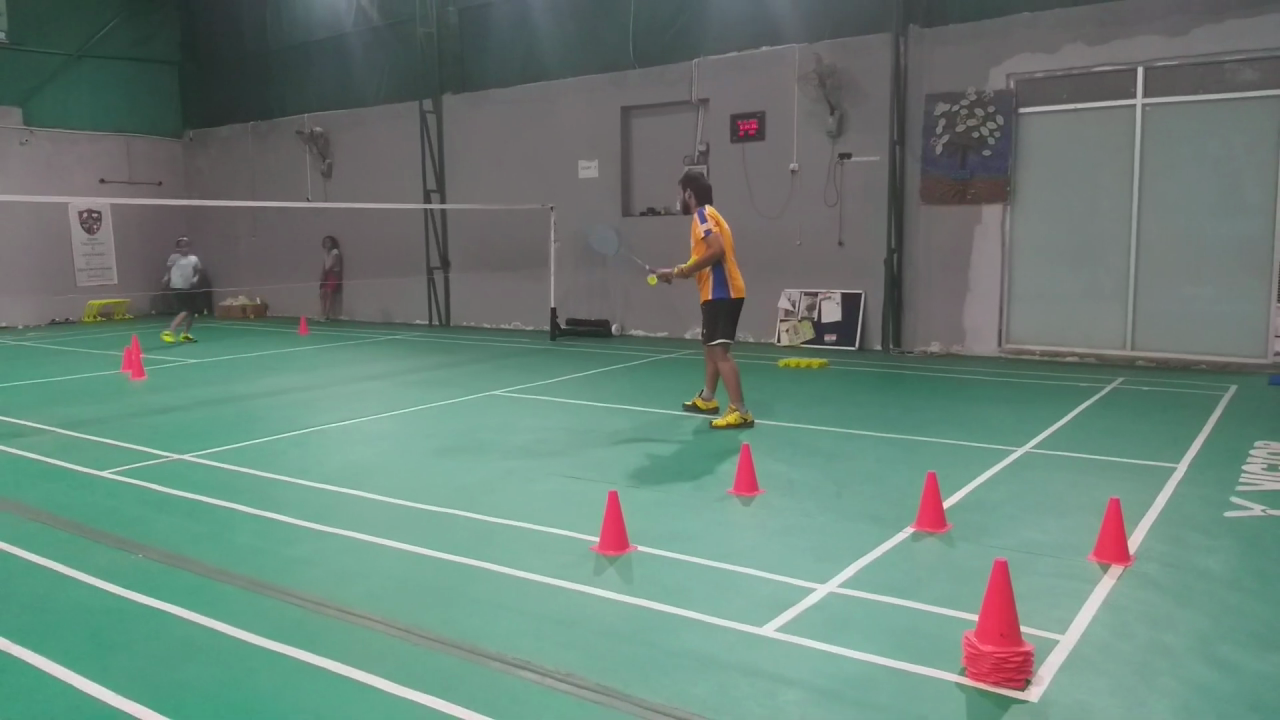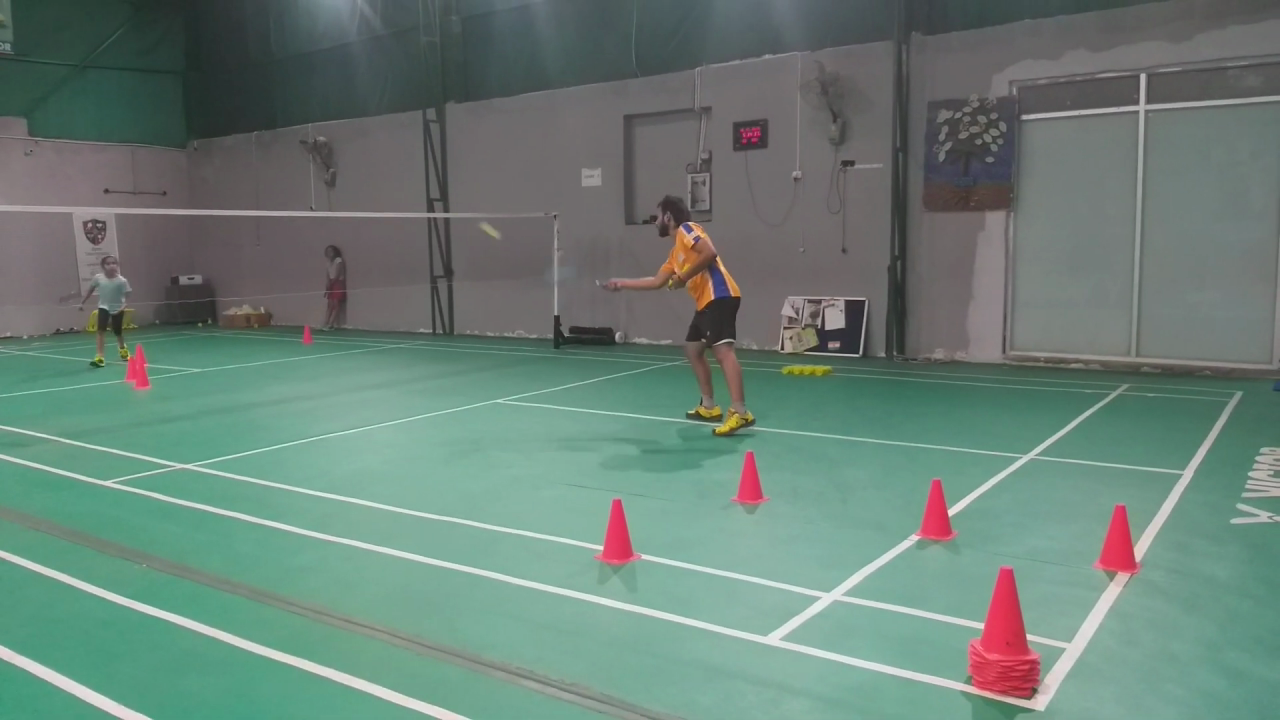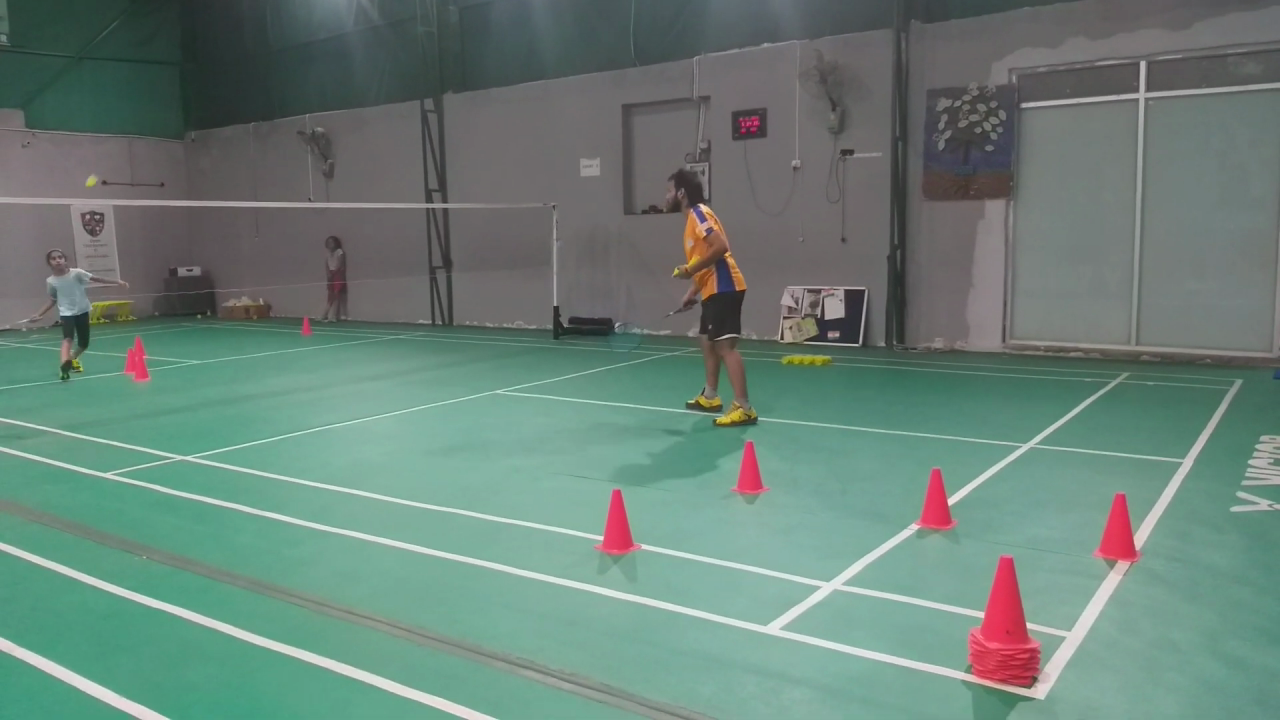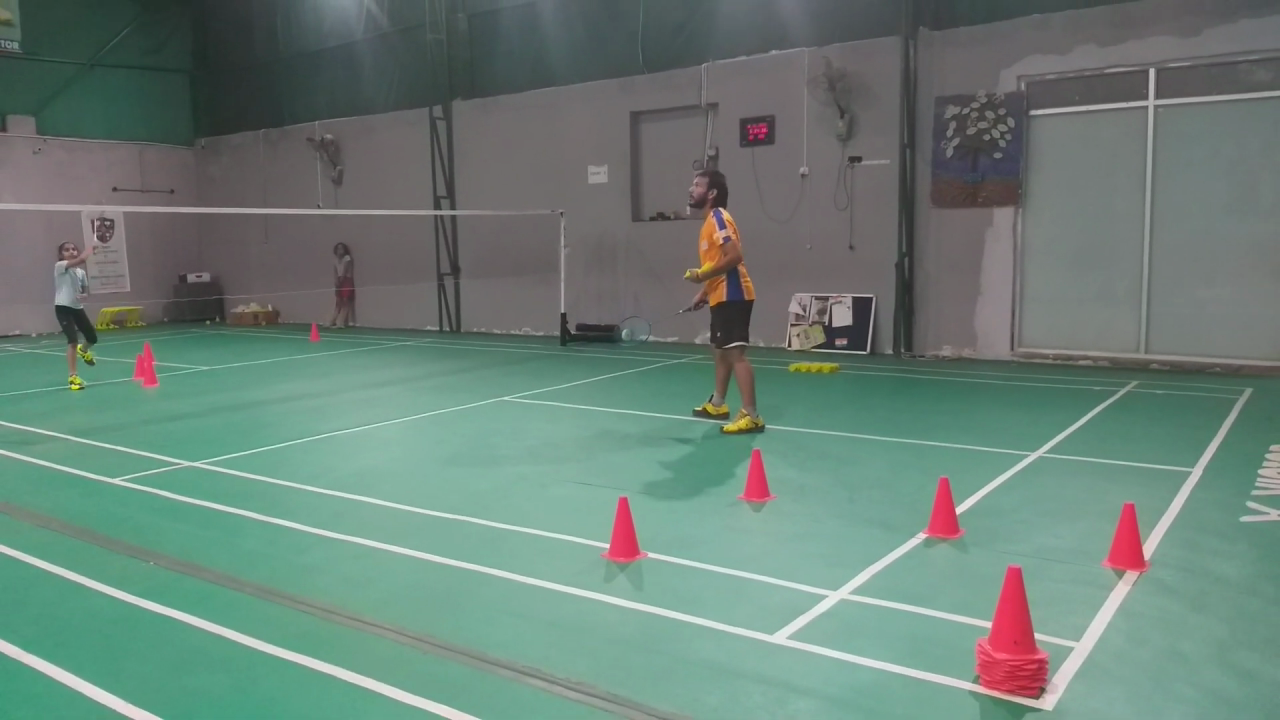
dt=0.7s
person 1, frame 1
left shoulder: (703, 214)
right shoulder: (706, 216)
left elbow: (716, 251)
left wrist: (688, 269)
right wrist: (675, 272)
left hip: (721, 294)
right hip: (720, 293)
left knee: (719, 351)
right knee: (711, 348)
left ankle: (740, 412)
right ankle: (707, 400)
person 1, frame 2
left shoulder: (687, 229)
right shoulder: (677, 247)
left elbow: (710, 253)
right elbow: (657, 280)
left wrist: (683, 277)
right wrist: (622, 283)
left hip: (719, 297)
right hip: (707, 302)
left knee: (724, 351)
right knee: (693, 351)
left ankle: (740, 413)
right ankle: (709, 406)
person 1, frame 3
left shoulder: (699, 213)
right shoulder: (692, 218)
left elbow: (720, 247)
left wrist: (689, 269)
right wrist: (691, 293)
left hip: (723, 289)
right hip: (713, 290)
left knee: (726, 346)
right knee: (708, 343)
left ankle: (744, 408)
right ankle: (710, 397)
person 1, frame 4
left shoulder: (719, 218)
right shoulder: (710, 221)
left elbow: (734, 257)
left wrist: (701, 275)
right wrist: (704, 292)
left hip: (732, 297)
right hip: (722, 297)
left knee: (735, 353)
right knee: (720, 351)
left ankle: (751, 416)
right ankle: (717, 404)
